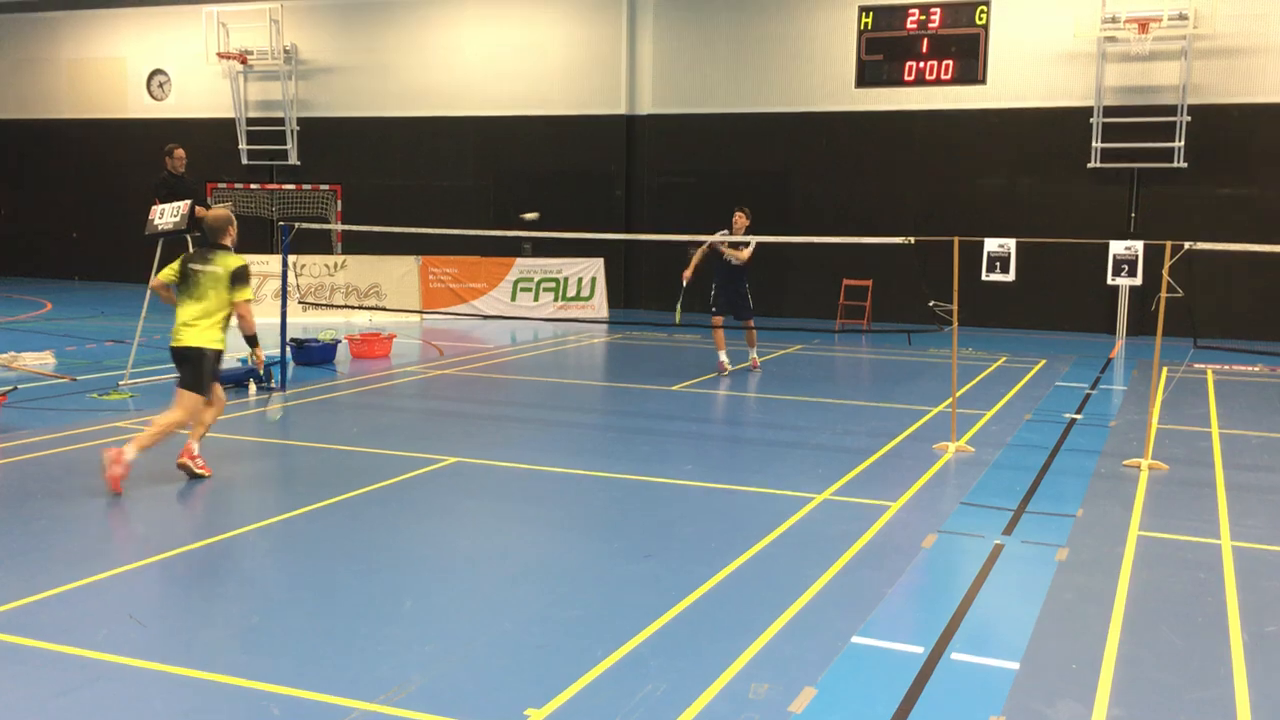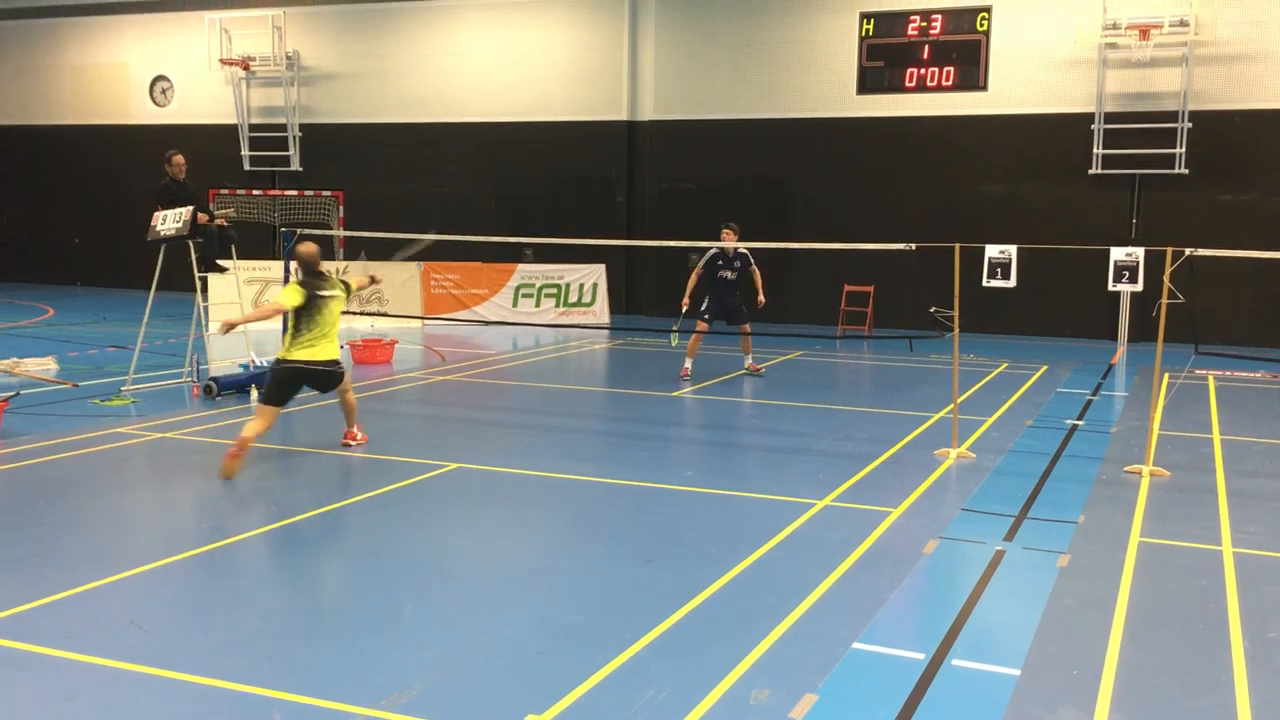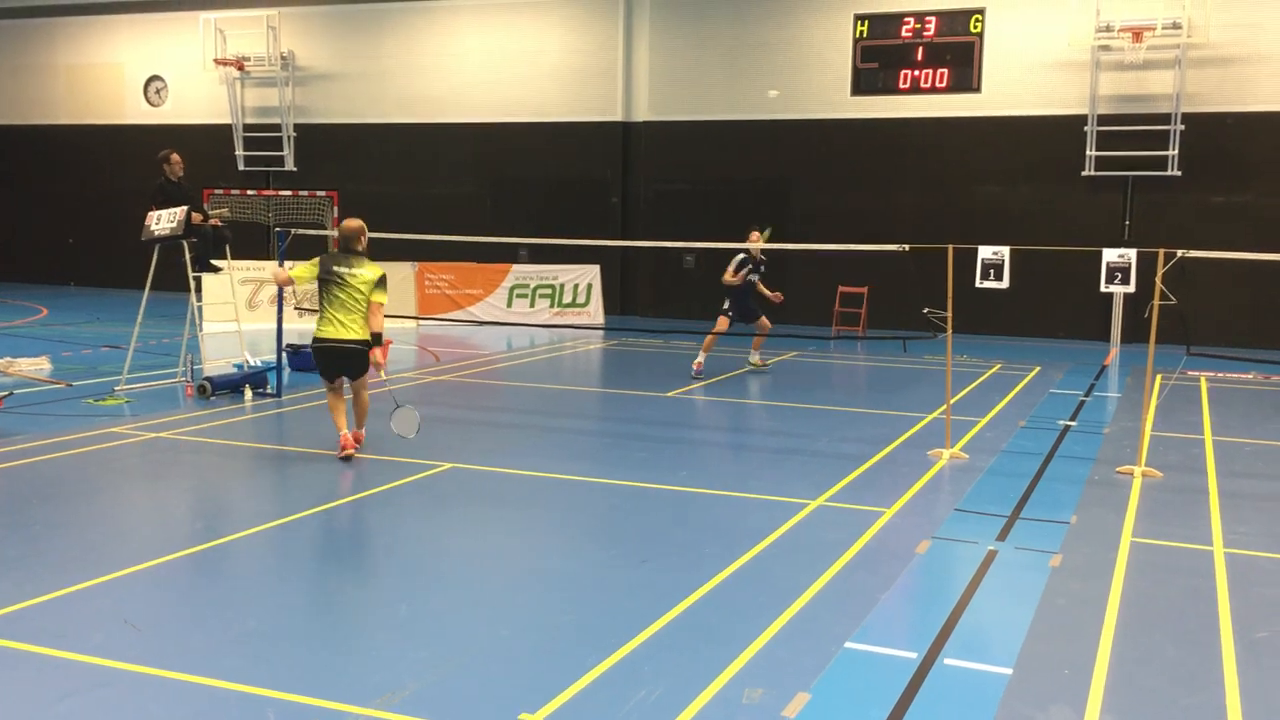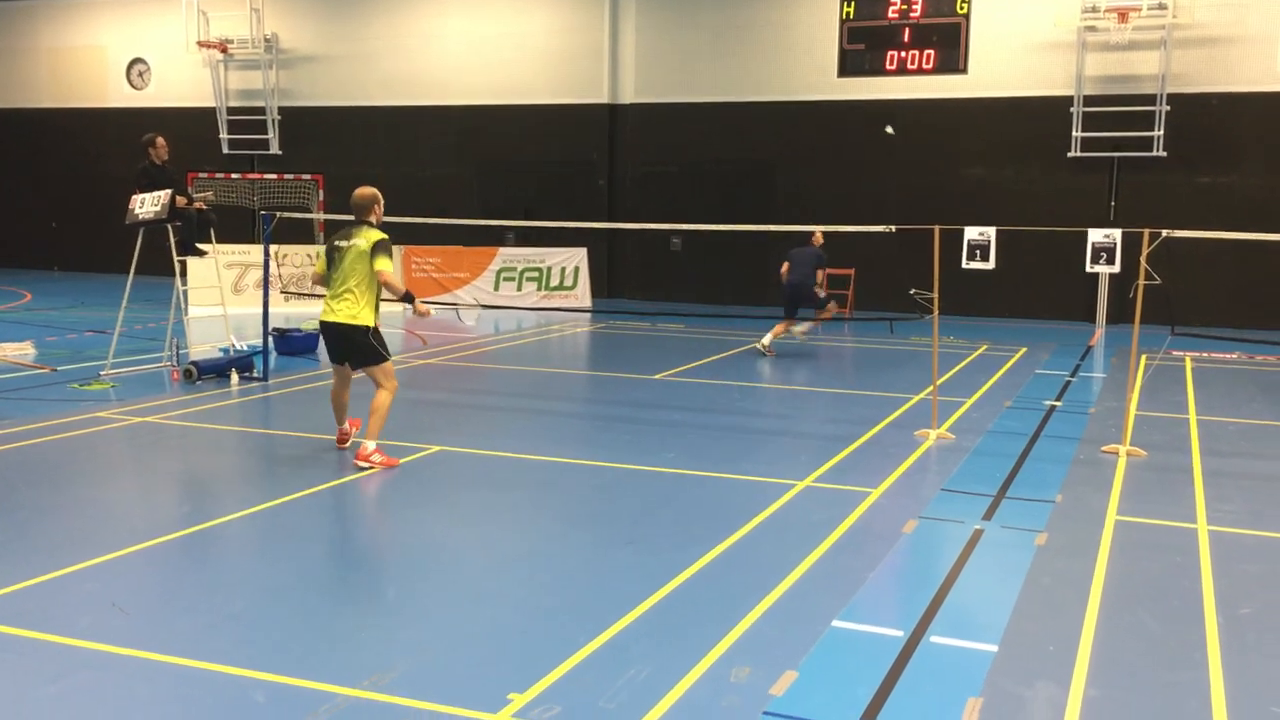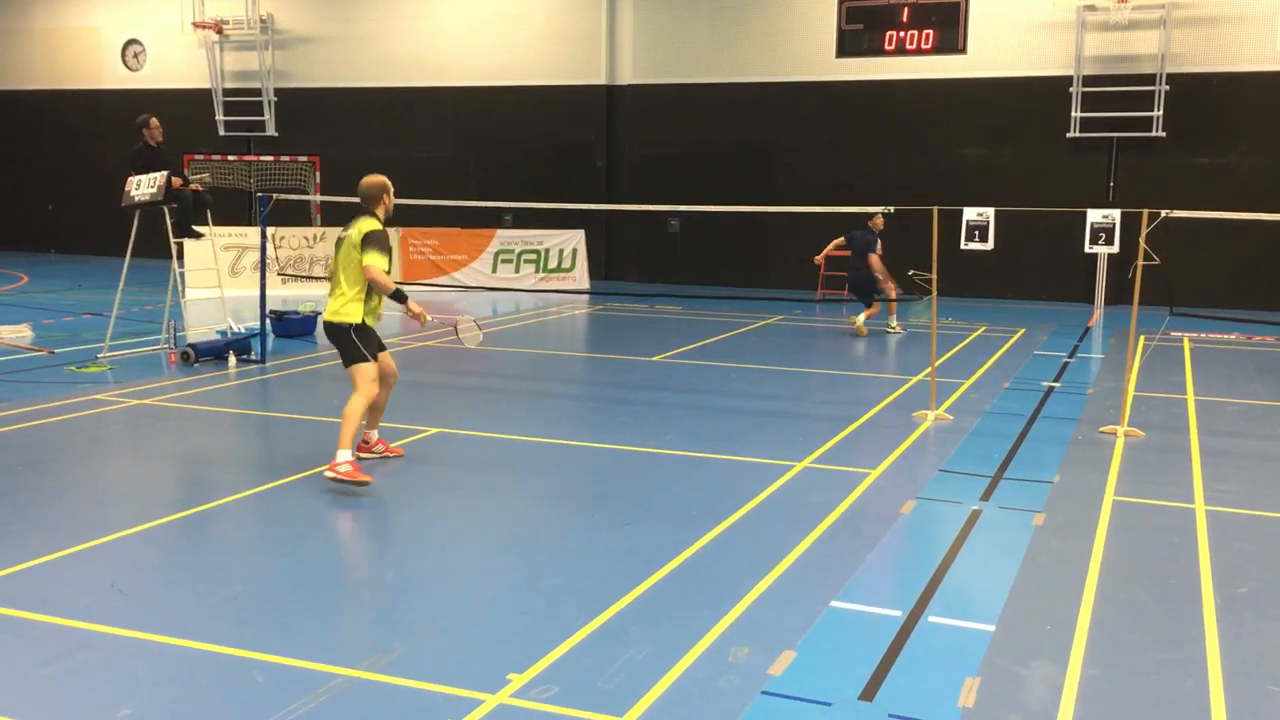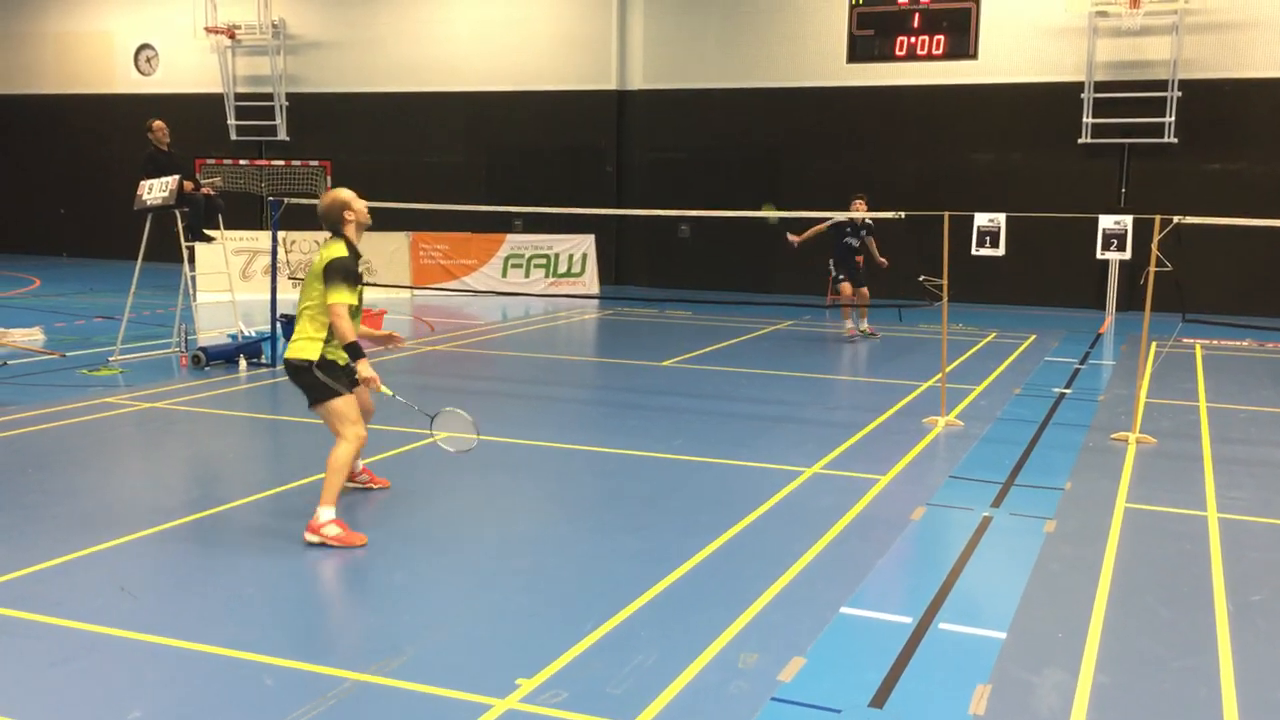
dt=0.4s
person 1, frame 1
left shoulder: (189, 259)
right shoulder: (236, 266)
left elbow: (156, 285)
right elbow: (243, 313)
right wrist: (255, 346)
left hip: (181, 342)
right hip: (203, 347)
left knee: (216, 400)
right knee: (183, 414)
left ankle: (191, 452)
right ankle: (123, 455)
person 1, frame 2
left shoulder: (301, 287)
right shoulder: (339, 286)
left elbow: (277, 307)
right elbow: (356, 284)
left wrist: (238, 320)
right wrist: (371, 279)
left hip: (290, 362)
right hip: (325, 363)
left knee: (262, 420)
right knee: (345, 388)
left ankle: (242, 442)
right ankle: (352, 432)
person 1, frame 3
left shoulder: (325, 262)
right shoulder: (376, 272)
left elbow: (286, 279)
right elbow: (376, 311)
left wrist: (278, 273)
right wrist: (377, 347)
left hip: (325, 341)
right hip: (357, 342)
left knee: (334, 390)
right knee: (359, 388)
left ankle: (345, 437)
right ankle: (358, 433)
person 1, frame 4
left shoulder: (337, 239)
right shoulder: (377, 239)
left elbow: (317, 278)
right elbow: (384, 277)
right wrist: (413, 301)
left hip: (330, 321)
right hip: (359, 324)
left knee: (342, 379)
right knee: (387, 384)
left ankle: (343, 431)
right ankle: (368, 449)
person 1, frame 5
left shoulder: (351, 229)
right shoulder: (374, 231)
left elbow: (335, 274)
right elbow: (373, 273)
right wrist: (406, 301)
left hip: (343, 319)
right hip: (351, 322)
left knee: (388, 374)
right knee: (366, 390)
left ankle: (369, 440)
right ankle: (342, 462)
person 1, frame 6
left shoulder: (336, 253)
right shoulder: (342, 258)
right elbow: (337, 315)
left wrist: (374, 336)
right wrist: (360, 360)
left hip: (323, 356)
right hip: (311, 360)
left knee: (365, 404)
right knee: (352, 433)
left ankle: (352, 470)
right ankle: (323, 521)
